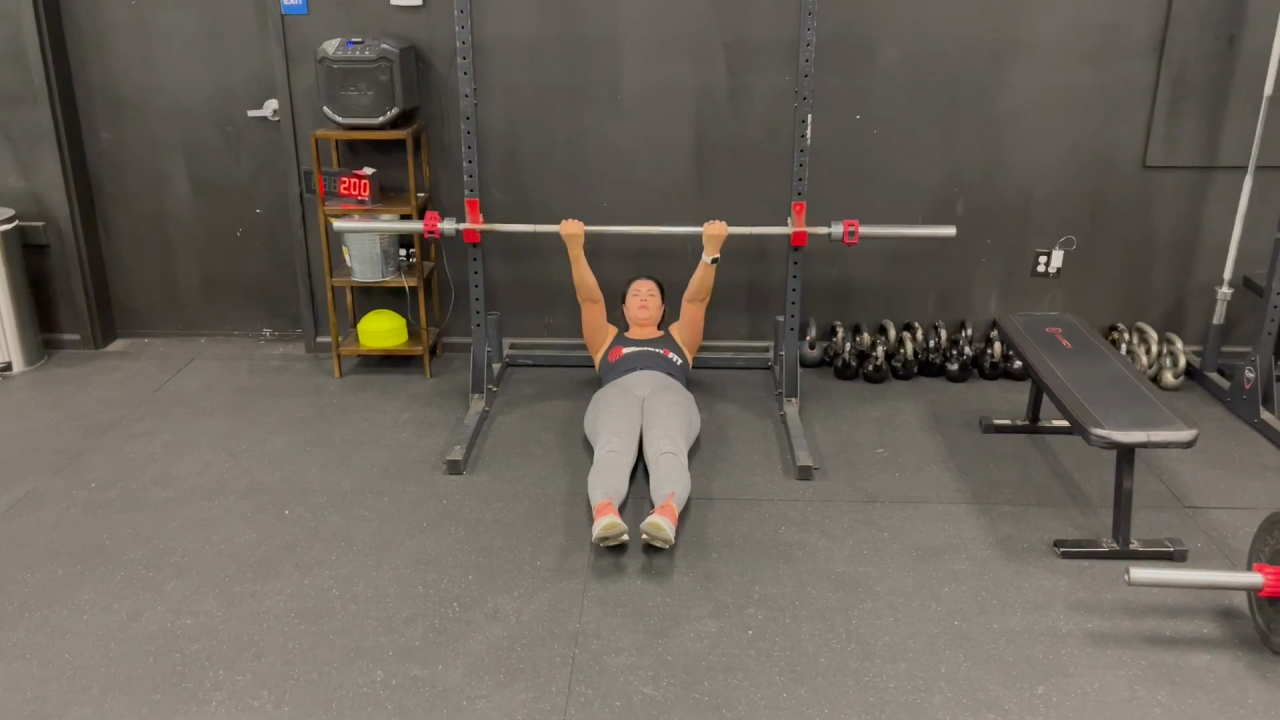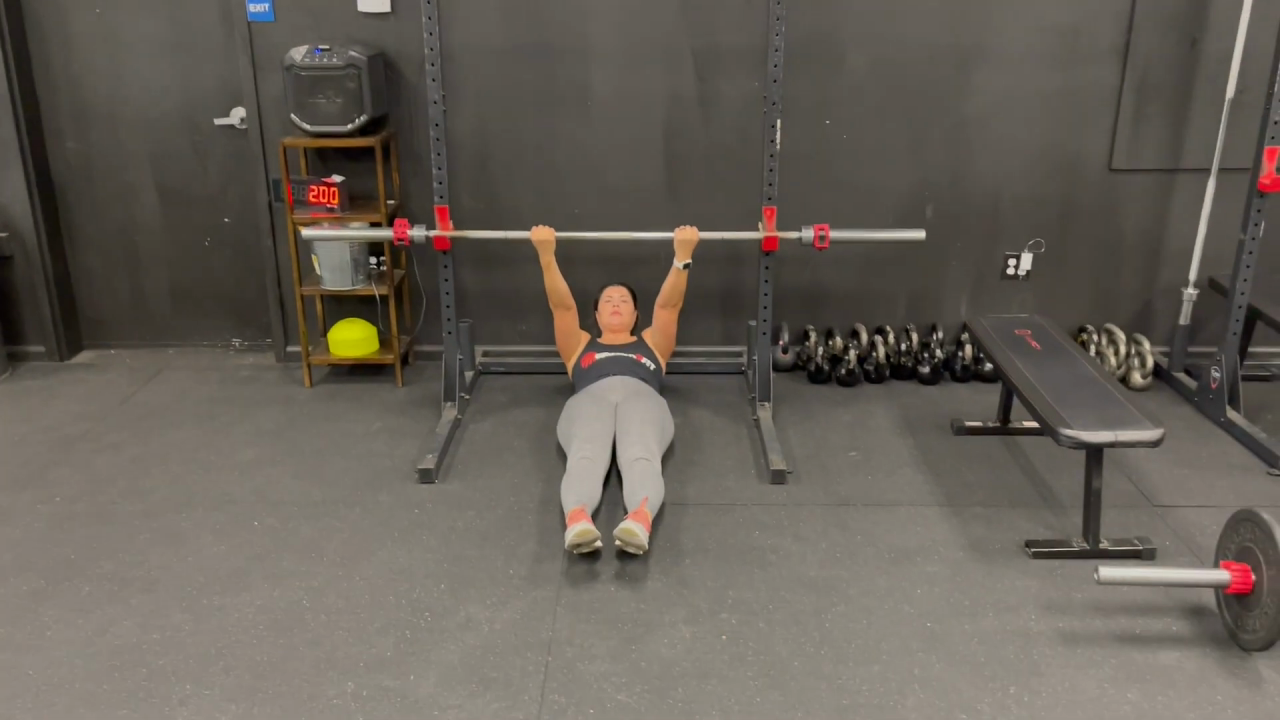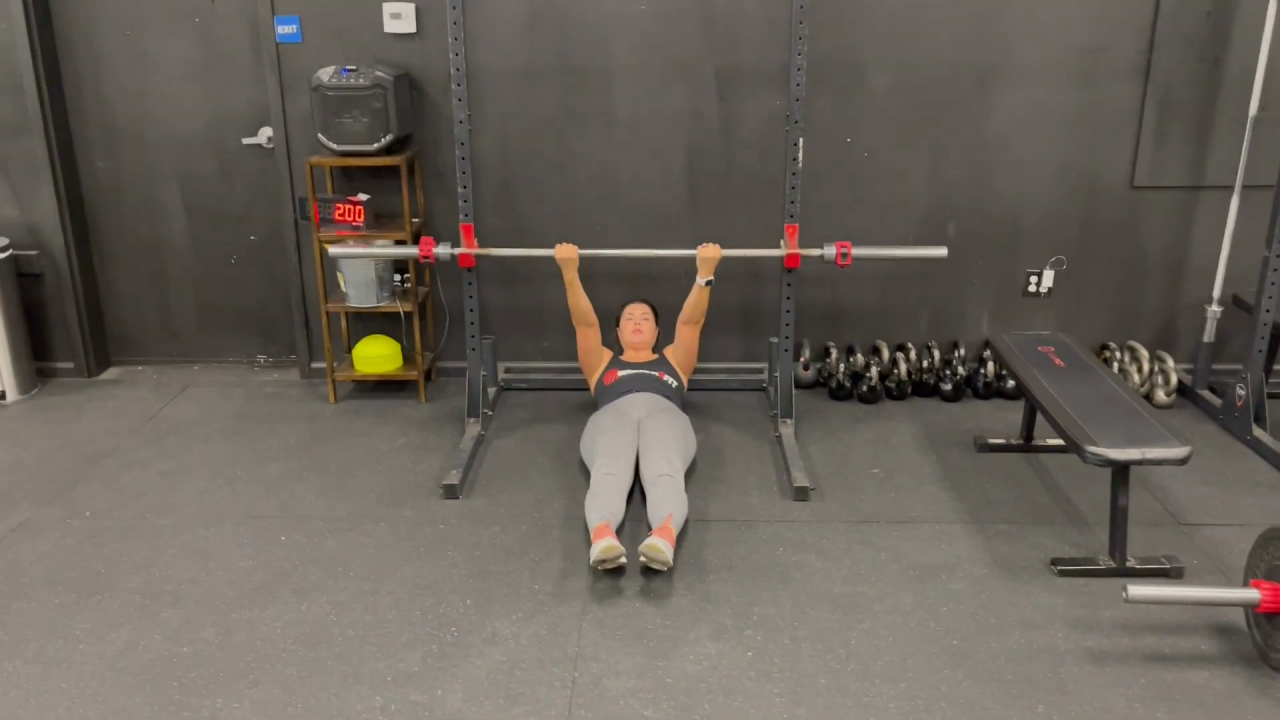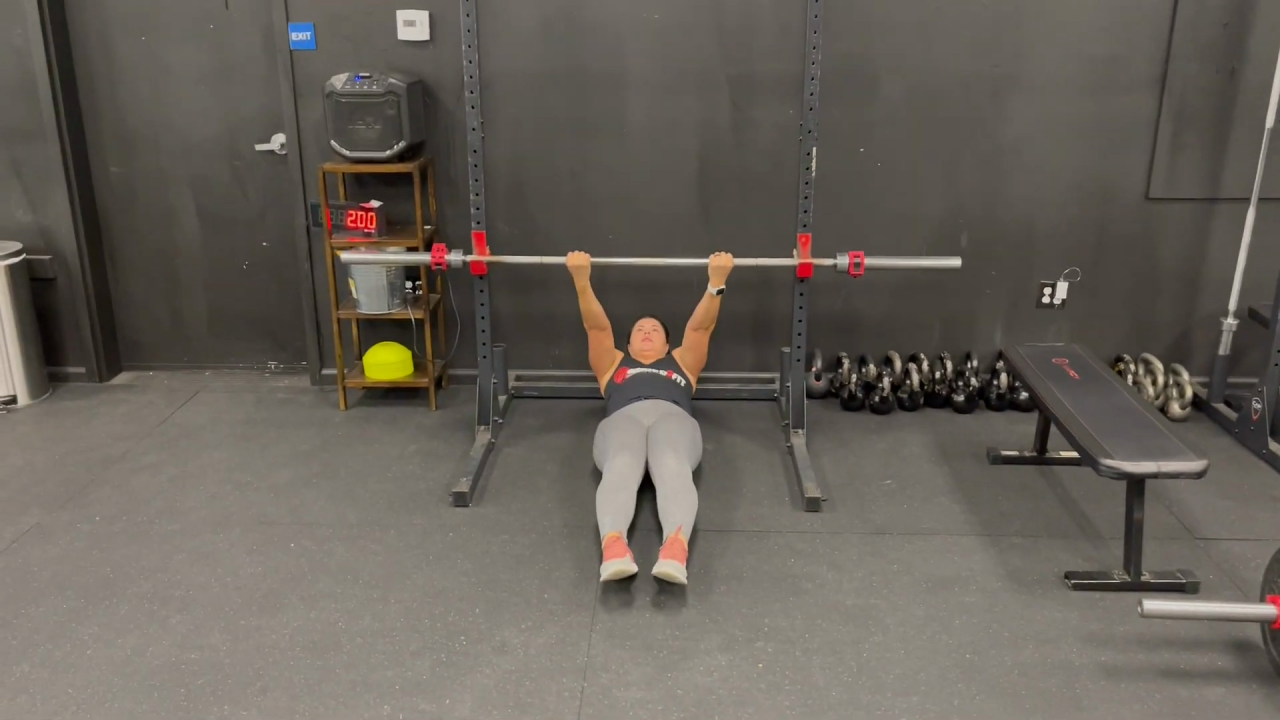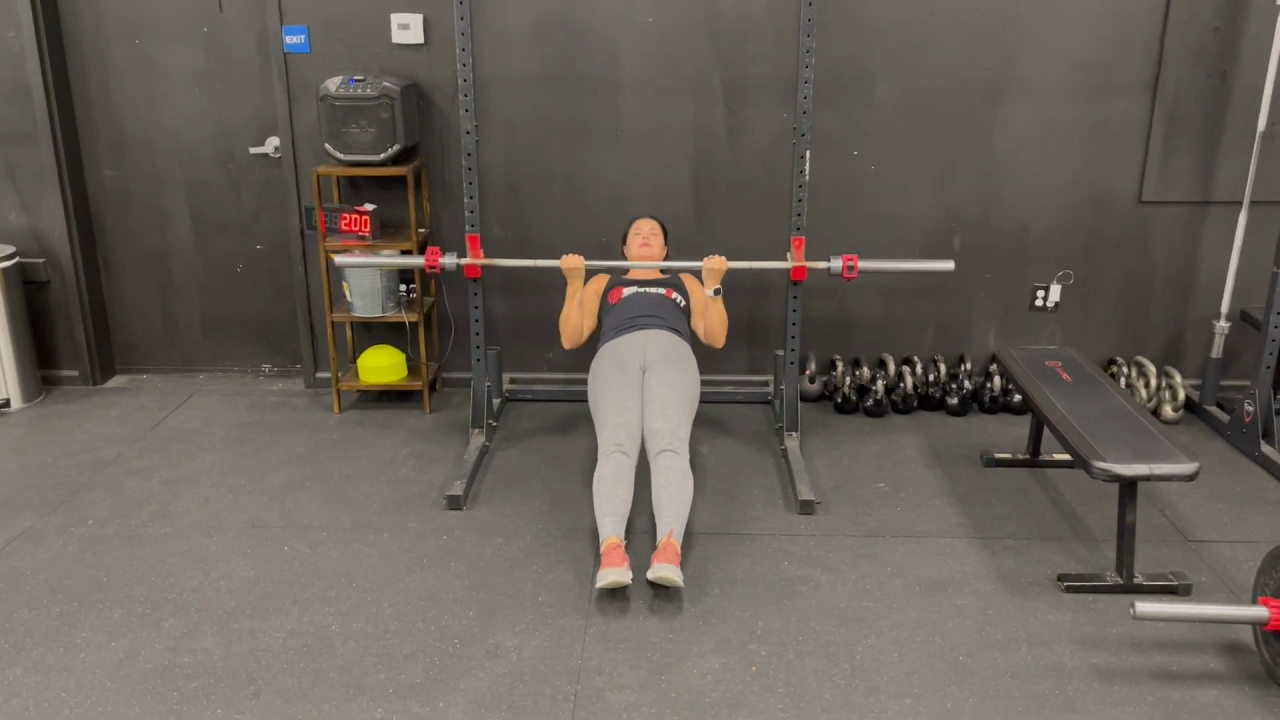
dt=1s
person 1, frame 1
left shoulder: (679, 338)
right shoulder: (607, 339)
left elbow: (696, 298)
right elbow: (589, 298)
left wrist: (711, 250)
right wrist: (574, 247)
left hip: (669, 392)
right hip: (616, 392)
left knee: (668, 450)
right knee: (611, 450)
left ankle: (666, 514)
right ankle: (604, 513)
person 1, frame 2
left shoulder: (652, 343)
right shoulder: (580, 345)
left elbow: (669, 304)
right elbow: (561, 305)
left wrist: (683, 255)
right wrist: (546, 254)
left hip: (642, 398)
right hip: (589, 399)
left knee: (642, 457)
right knee: (584, 457)
left ankle: (640, 520)
right ankle: (577, 520)
person 1, frame 3
left shoulder: (673, 361)
right shoulder: (602, 362)
left elbow: (691, 321)
right elbow: (584, 322)
left wrist: (705, 273)
right wrist: (569, 271)
left hip: (665, 414)
right hip: (612, 415)
left knee: (664, 473)
right knee: (609, 474)
left ankle: (664, 537)
right ankle: (602, 537)
person 1, frame 4
left shoulder: (682, 363)
right shoulder: (613, 365)
left elbow: (701, 326)
right elbow: (597, 326)
left wrist: (717, 282)
right wrist: (581, 279)
left hip: (673, 418)
right hip: (622, 419)
left knee: (673, 467)
right knee: (620, 468)
left ankle: (675, 547)
right ankle: (613, 546)
person 1, frame 5
left shoulder: (685, 283)
right shoulder: (603, 282)
left elbow: (715, 337)
right elbow: (571, 338)
left wrist: (713, 284)
right wrist: (573, 282)
left hip: (671, 351)
right hip: (616, 353)
left knee: (669, 446)
right knee: (615, 446)
left ankle: (669, 548)
right ankle: (611, 549)
